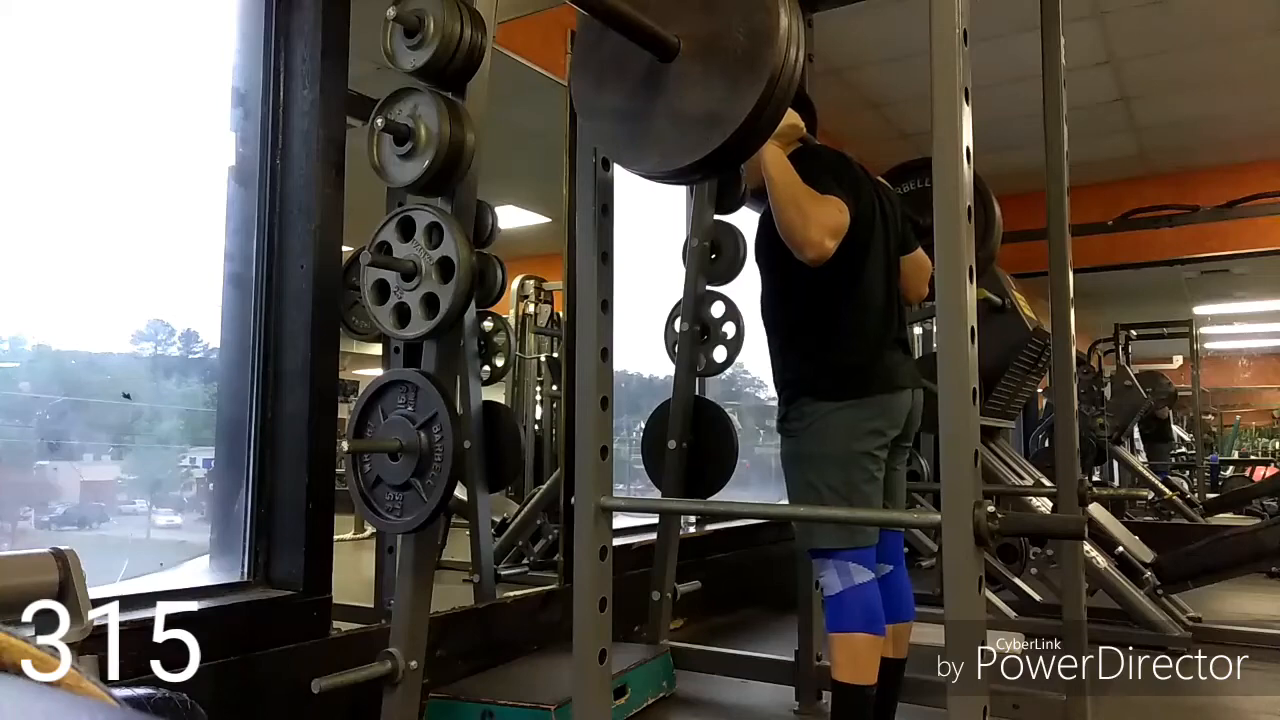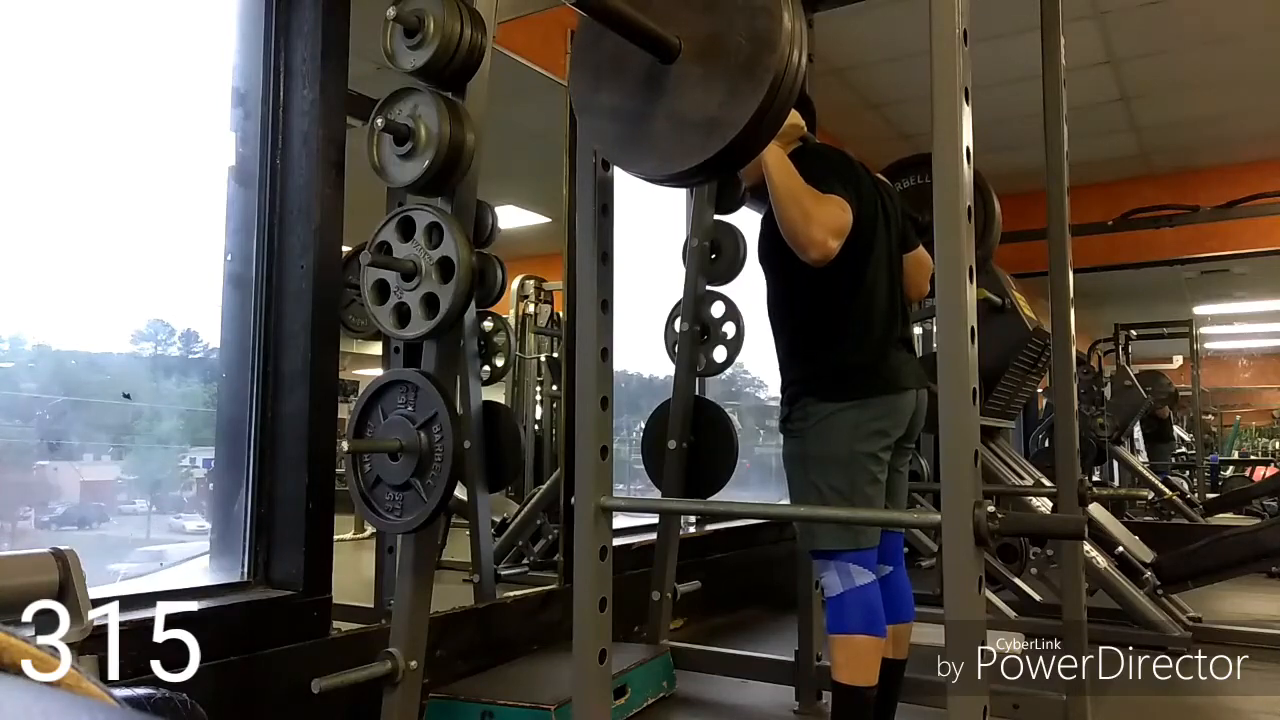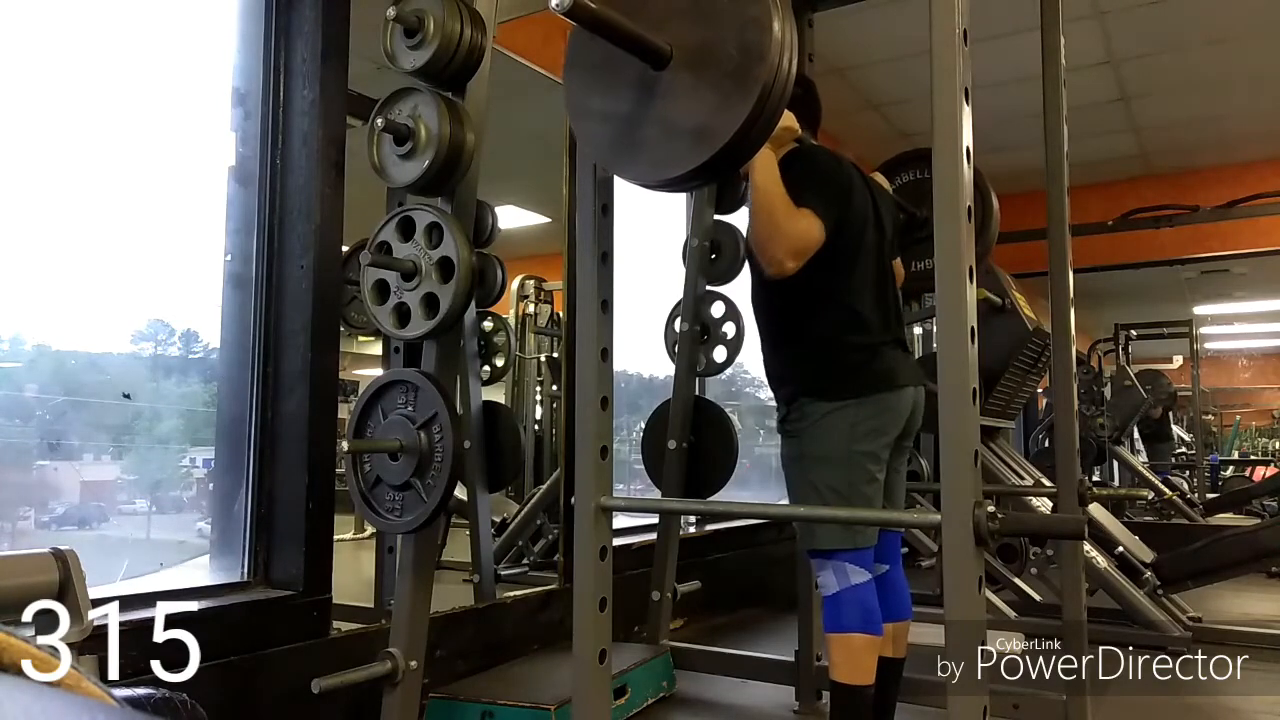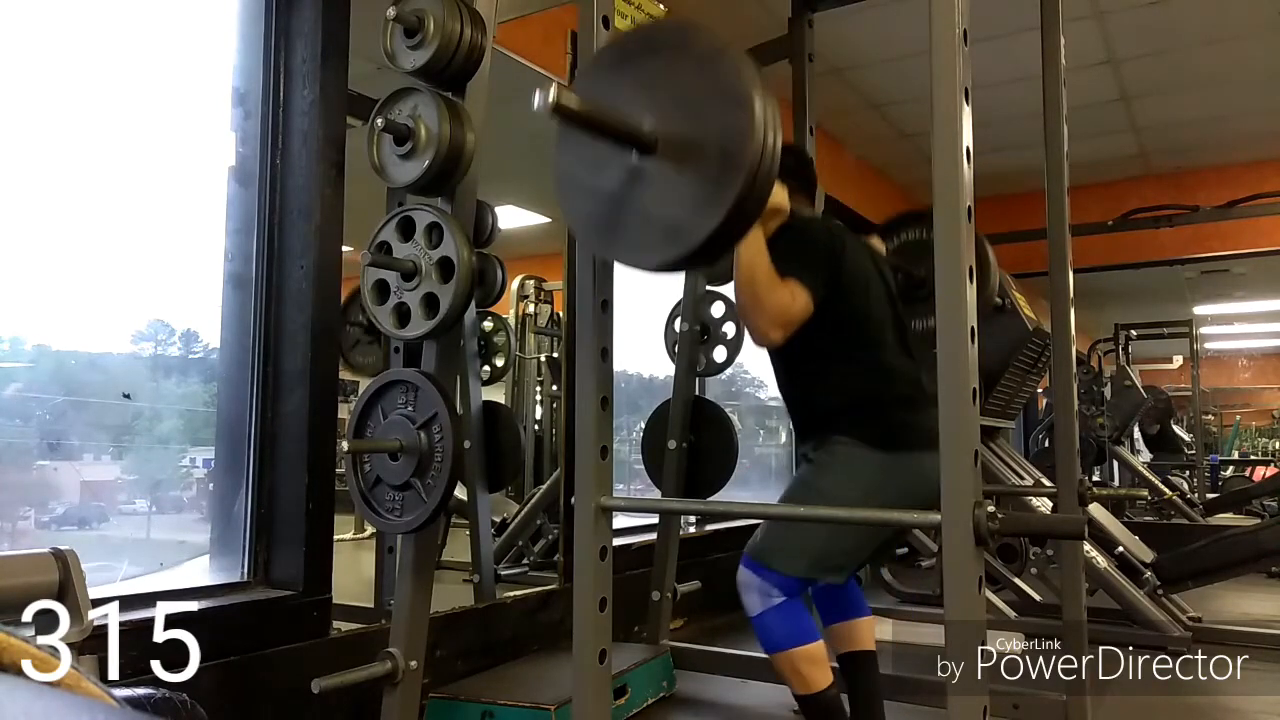
dt=1s
person 1, frame 1
left shoulder: (813, 165)
right shoulder: (860, 182)
left elbow: (816, 239)
right elbow: (917, 283)
left wrist: (766, 148)
left hip: (839, 397)
right hip: (887, 389)
left knee: (844, 567)
right knee: (879, 559)
person 1, frame 2
left shoulder: (815, 165)
right shoulder: (861, 179)
left elbow: (819, 239)
right elbow: (917, 280)
left wrist: (770, 149)
left hip: (843, 395)
right hip: (892, 387)
left knee: (846, 566)
right knee: (881, 560)
person 1, frame 3
left shoulder: (807, 168)
right shoulder: (851, 177)
left elbow: (780, 253)
right elbow: (890, 276)
left wrist: (761, 150)
left hip: (840, 395)
right hip: (887, 385)
left knee: (842, 564)
right knee: (877, 559)
person 1, frame 4
left shoulder: (799, 237)
right shoulder: (842, 242)
left elbow: (770, 321)
left wrist: (747, 220)
left hip: (876, 445)
right hip: (914, 442)
left knee: (767, 579)
right knee: (825, 568)
